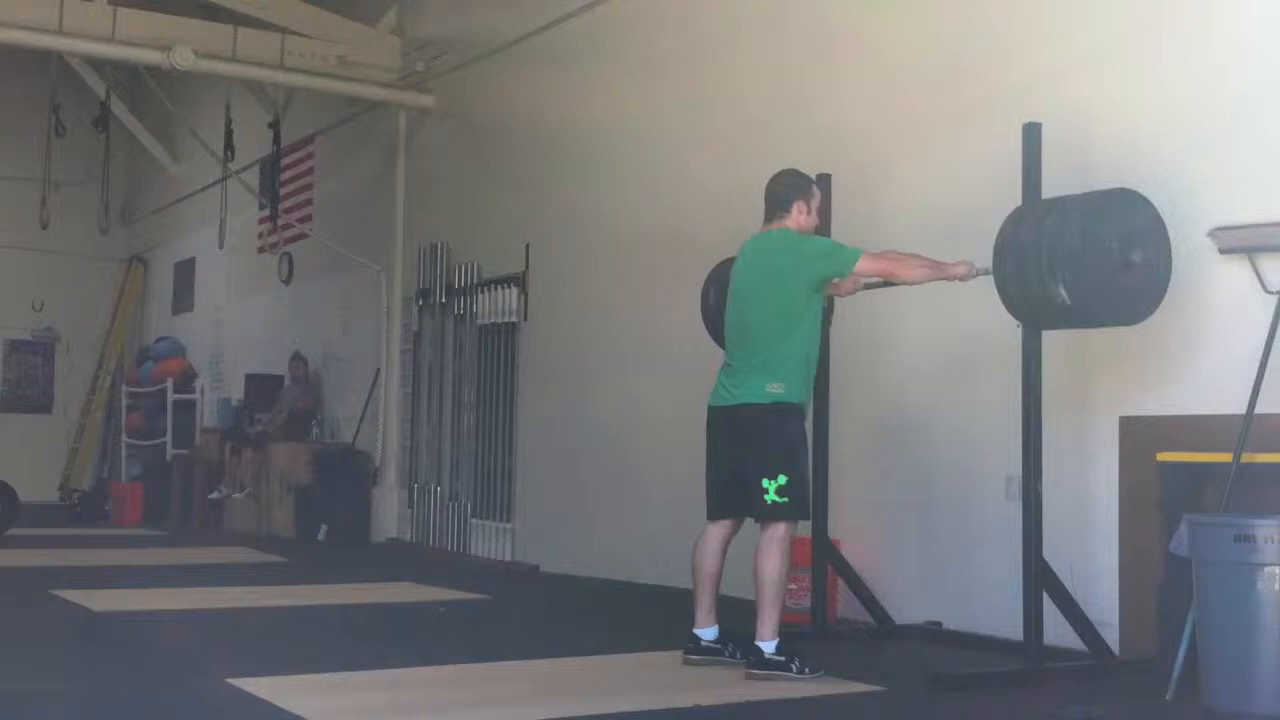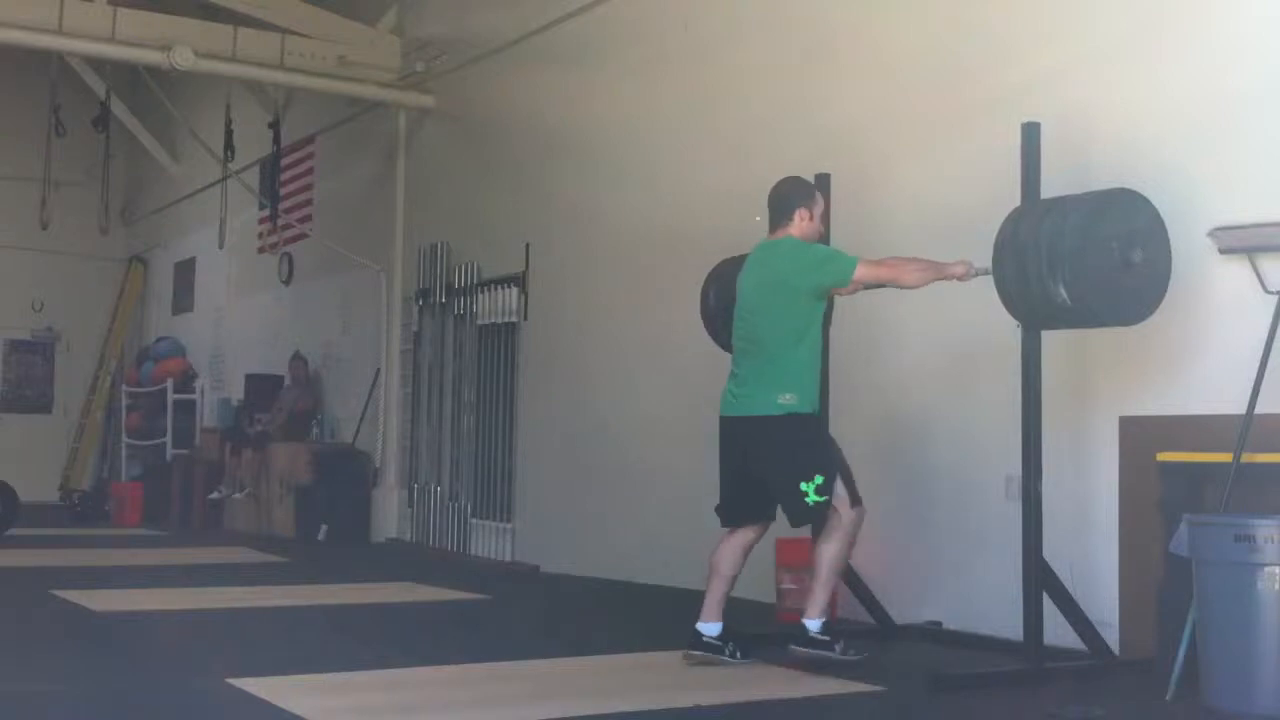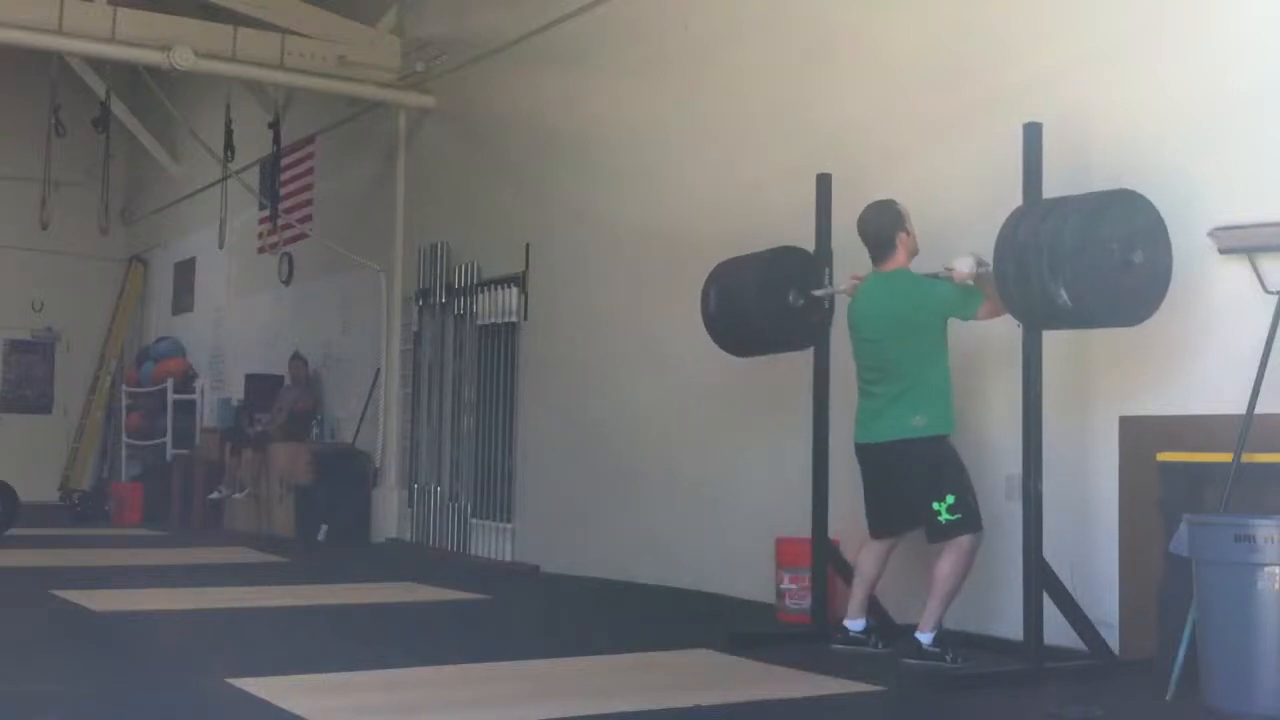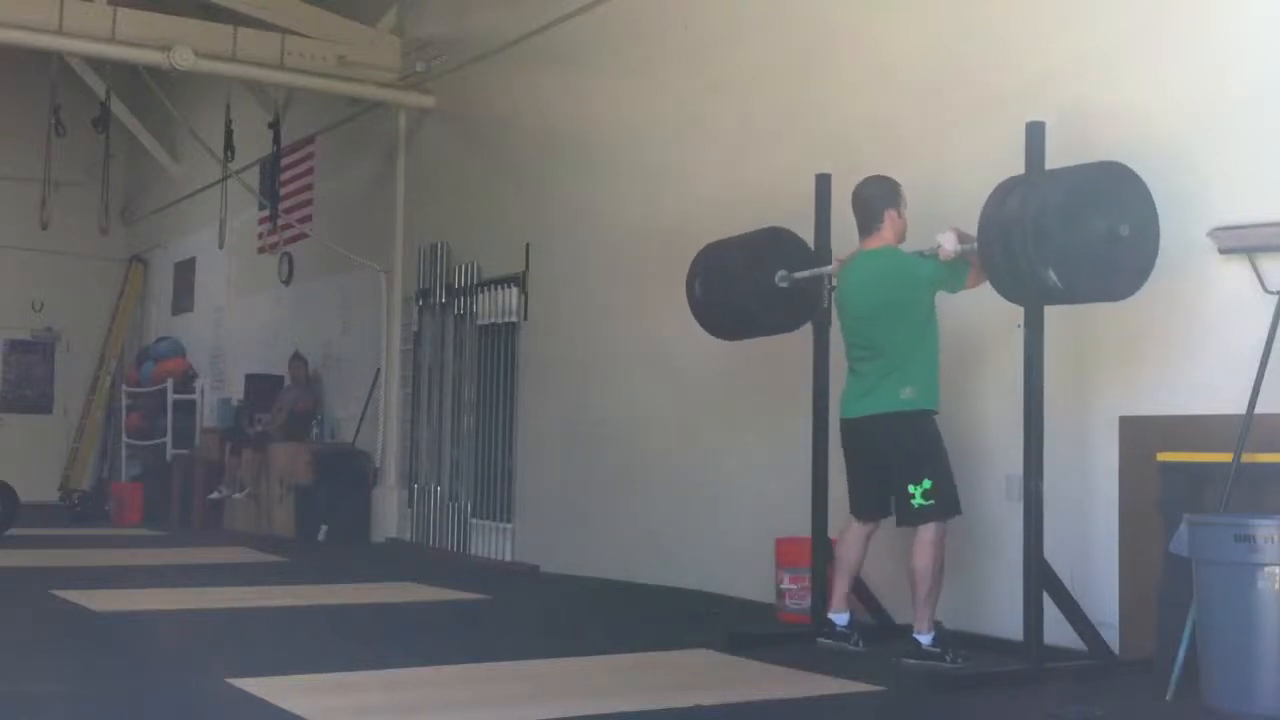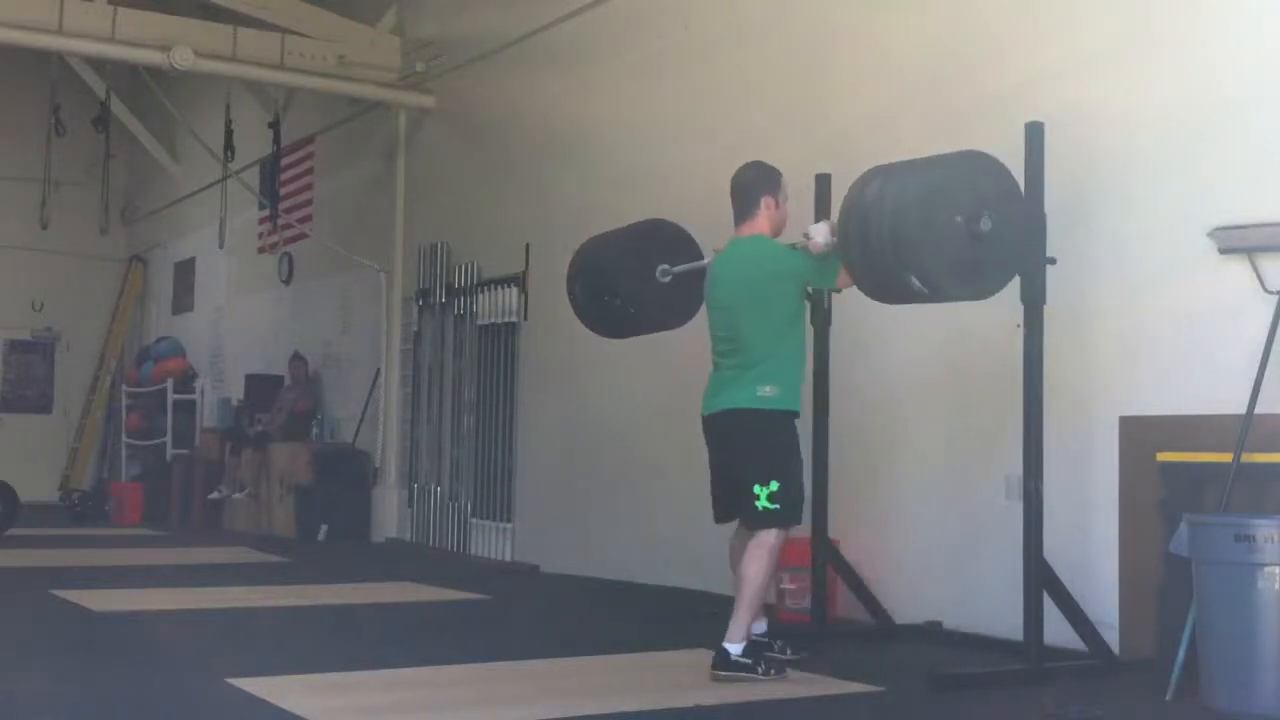
dt=1s
person 1, frame 1
left shoulder: (752, 252)
right shoulder: (803, 250)
right elbow: (889, 265)
left wrist: (831, 289)
right wrist: (950, 270)
left hip: (729, 407)
right hip: (769, 408)
left knee: (722, 521)
right knee: (777, 524)
left ankle: (704, 636)
right ankle: (767, 650)
person 1, frame 2
left shoulder: (757, 262)
right shoulder: (805, 258)
right elbow: (889, 272)
left wrist: (831, 289)
right wrist: (948, 270)
left hip: (739, 416)
right hip: (783, 415)
left knee: (746, 526)
right knee: (845, 514)
left ankle: (707, 632)
right ankle: (813, 628)
person 1, frame 3
left shoulder: (860, 299)
right shoulder: (927, 292)
right elbow: (995, 307)
right wrist: (976, 275)
left hip: (871, 438)
right hip: (918, 439)
left knee: (884, 533)
right knee: (962, 536)
left ankle: (853, 626)
right ankle: (924, 640)
person 1, frame 4
left shoulder: (848, 275)
right shoulder: (912, 268)
right elbow: (975, 274)
right wrist: (959, 248)
left hip: (857, 415)
right hip: (903, 414)
left knee: (863, 519)
right knee: (930, 523)
left ankle: (837, 619)
right ankle: (924, 639)
person 1, frame 5
left shoulder: (720, 265)
right shoulder: (782, 259)
right elbow: (847, 275)
right wrist: (826, 245)
left hip: (723, 410)
right hip: (762, 410)
left knee: (752, 524)
right knee: (769, 528)
left ankle: (755, 630)
right ankle: (735, 650)
